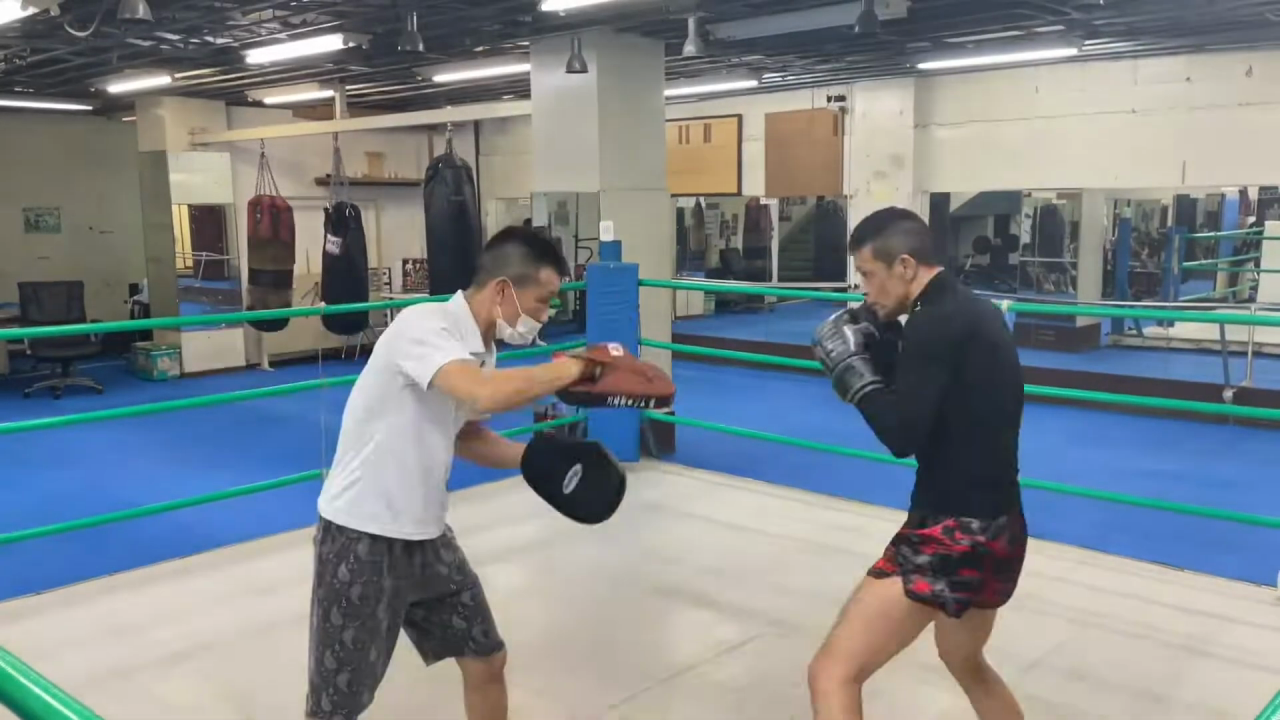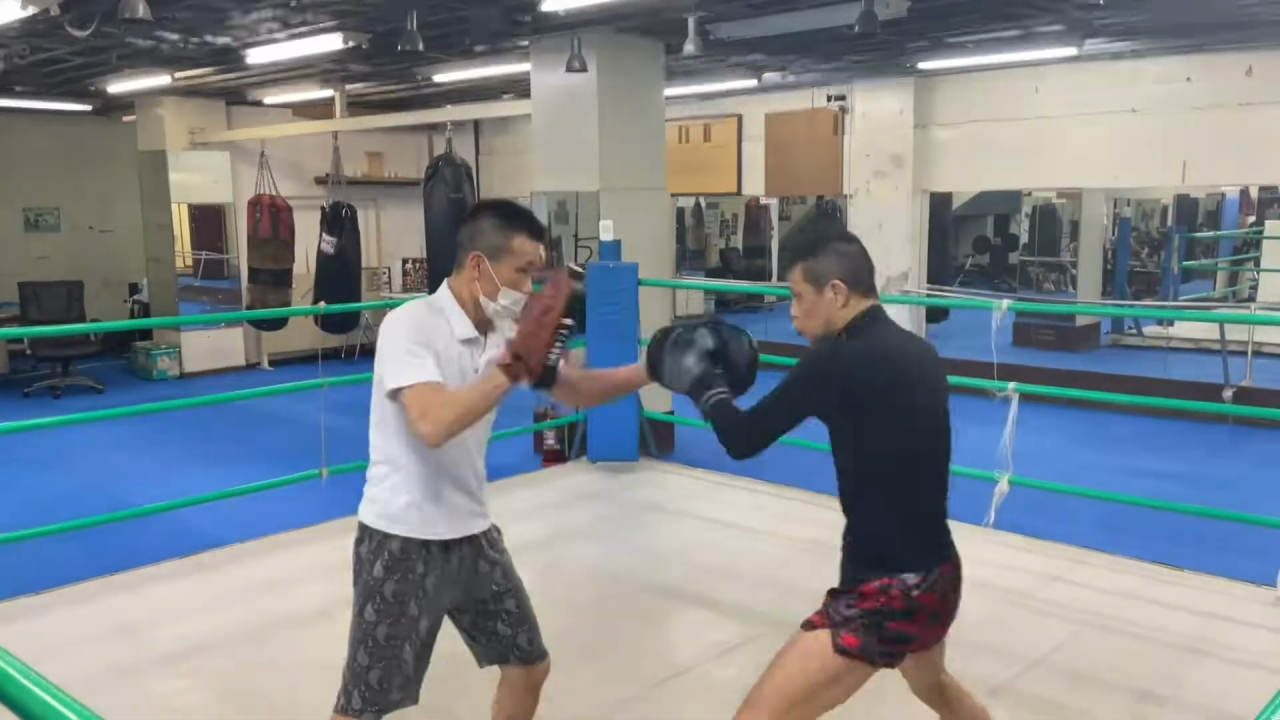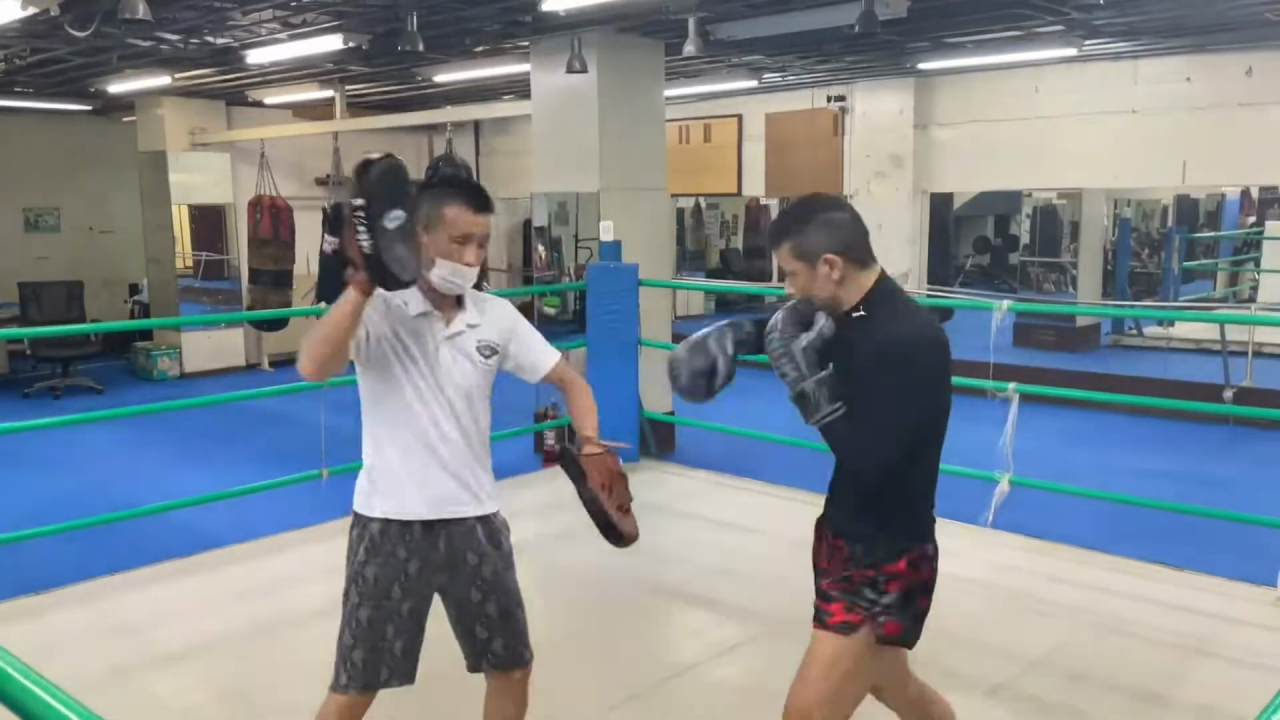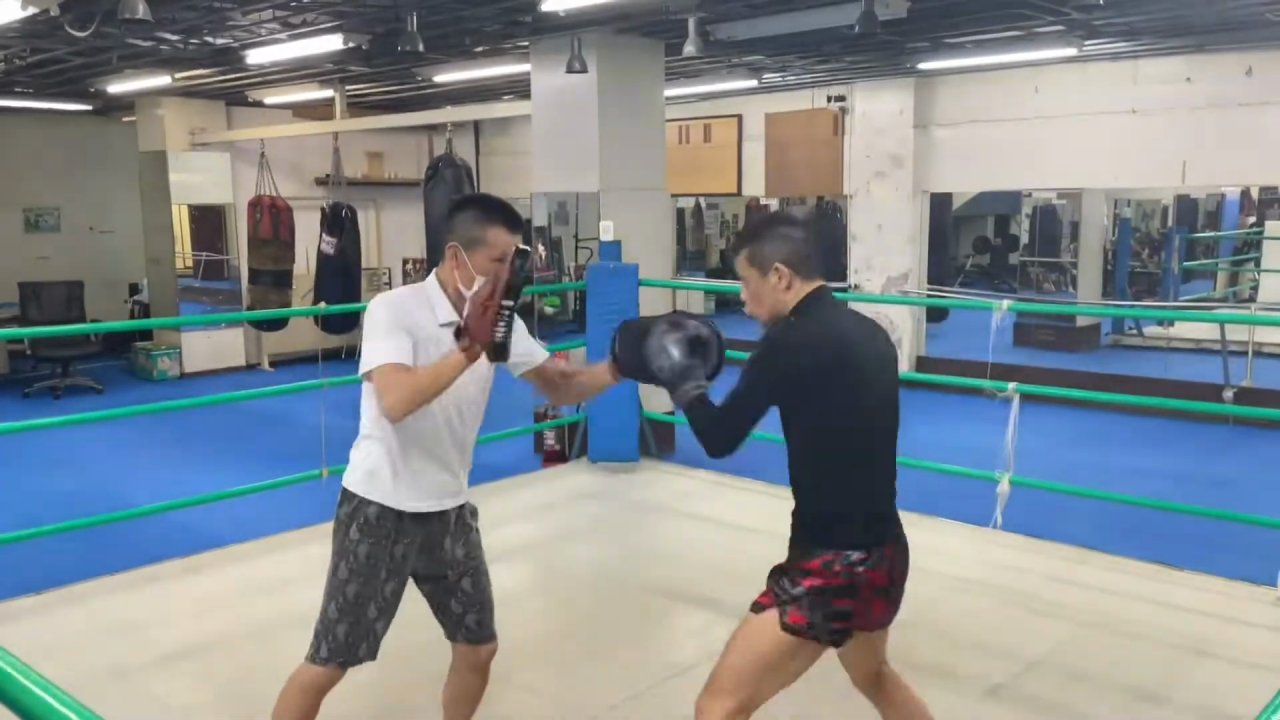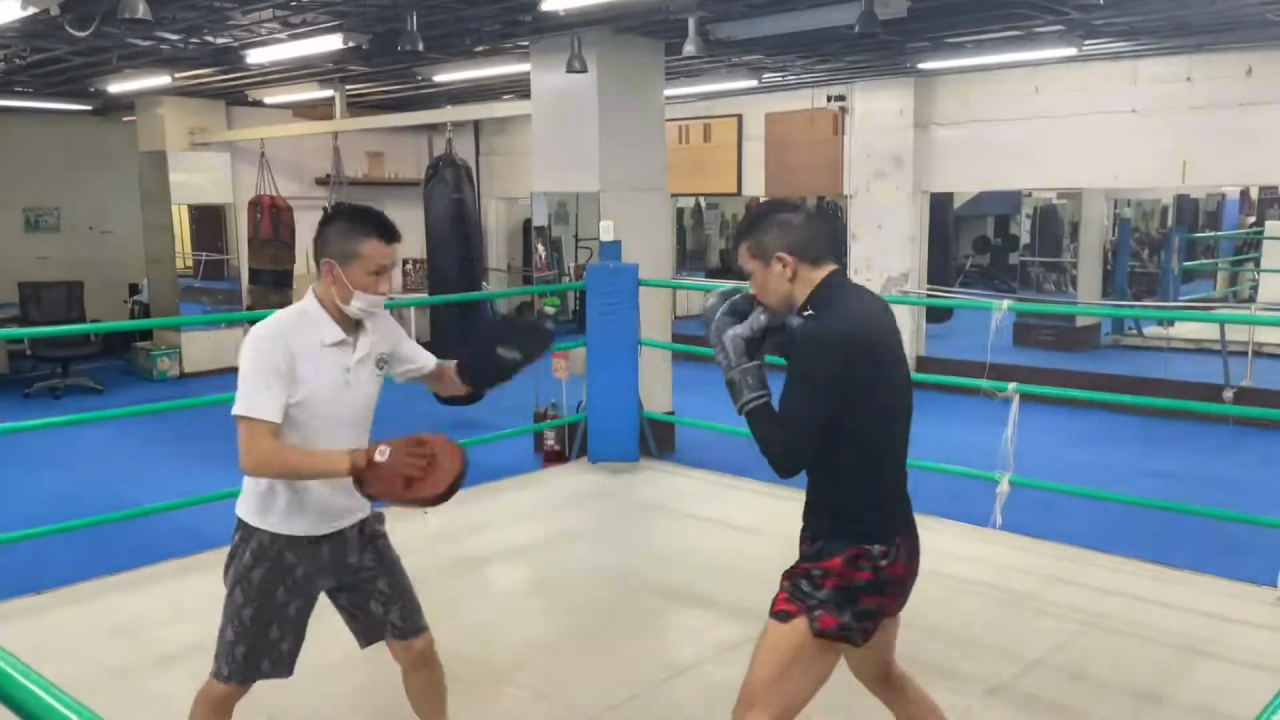
dt=0.5s
person 1, frame 1
left shoulder: (478, 348)
right shoulder: (420, 326)
right elbow: (487, 394)
right wrist: (578, 366)
left hip: (424, 533)
right hip: (359, 537)
left knee: (487, 659)
person 1, frame 2
left shoulder: (502, 331)
right shoulder: (409, 325)
left elbow: (575, 391)
right elbow: (434, 425)
left wrist: (650, 371)
right wrist: (511, 366)
left hip: (470, 533)
right hip: (403, 541)
left knee: (528, 666)
person 1, frame 3
left shoulder: (497, 316)
right shoulder: (375, 310)
left elbow: (568, 382)
right elbow: (313, 366)
left wrist: (591, 439)
right wrist: (362, 285)
left hip: (473, 519)
right hip: (390, 522)
left knee: (510, 665)
person 1, frame 4
left shoulder: (496, 320)
right shoulder: (393, 309)
left elbow: (559, 386)
right elbow: (396, 403)
left wrist: (620, 368)
right wrist: (469, 349)
left hip: (447, 511)
right hip: (380, 509)
left knee: (478, 648)
right knee: (327, 664)
person 1, frame 5
left shoulder: (378, 328)
right shoulder: (273, 340)
left elbow: (445, 379)
right elbow: (257, 456)
right wrist: (360, 462)
left hip: (353, 526)
right hip: (277, 535)
left knee: (416, 648)
person 2, frame 1
left shoulder: (940, 322)
right shoulder: (973, 312)
left elbow: (902, 435)
left wrist: (851, 367)
right wrist: (880, 347)
left hip: (954, 533)
right hip: (996, 530)
left knee: (833, 675)
right knee: (967, 665)
person 2, frame 2
left shoulder: (840, 362)
right shoulder: (908, 352)
left elbow: (742, 441)
left wrist: (702, 383)
left hip: (887, 583)
right hip: (931, 571)
person 2, frame 3
left shoulder: (912, 335)
right shoulder: (860, 315)
left elbow: (869, 462)
left wrist: (806, 376)
right wrist: (729, 338)
left hip: (888, 560)
right hip: (891, 539)
right knee: (886, 677)
person 2, frame 4
left shoulder: (794, 343)
right shoulder: (865, 333)
left elbow: (718, 440)
left wrist: (684, 377)
left hip: (832, 561)
right hip: (879, 548)
right knee: (874, 677)
person 2, frame 5
left shoulder: (824, 336)
right shoulder: (865, 309)
left elbow: (786, 457)
left wrist: (739, 363)
right wrist: (753, 325)
left hip: (848, 557)
right hip: (891, 540)
right knee: (881, 674)
